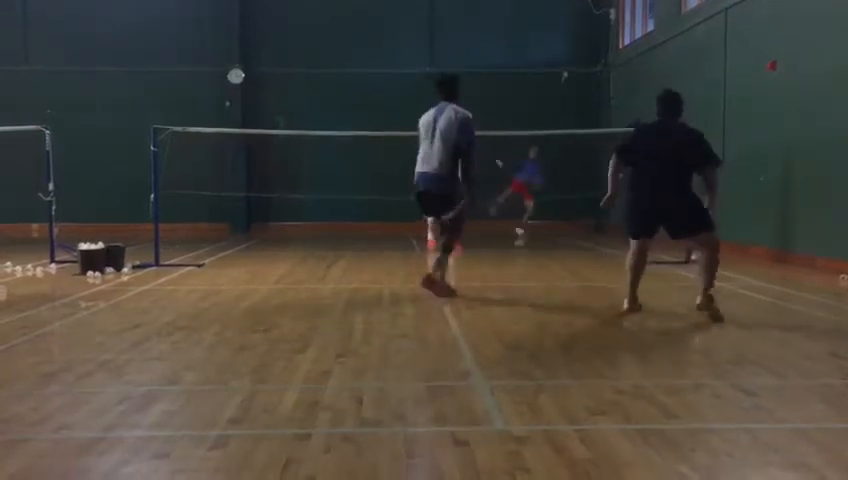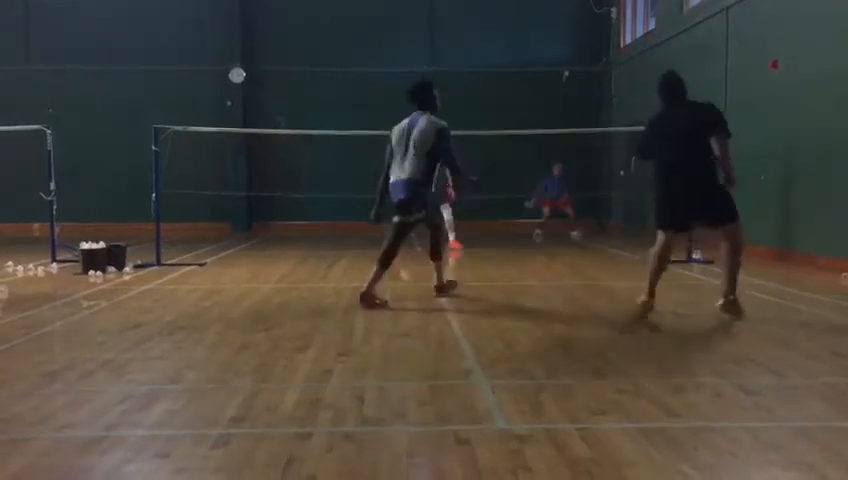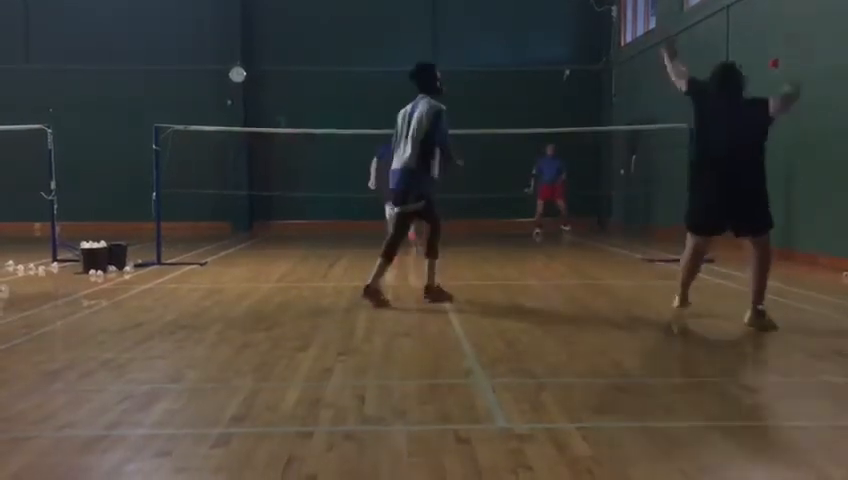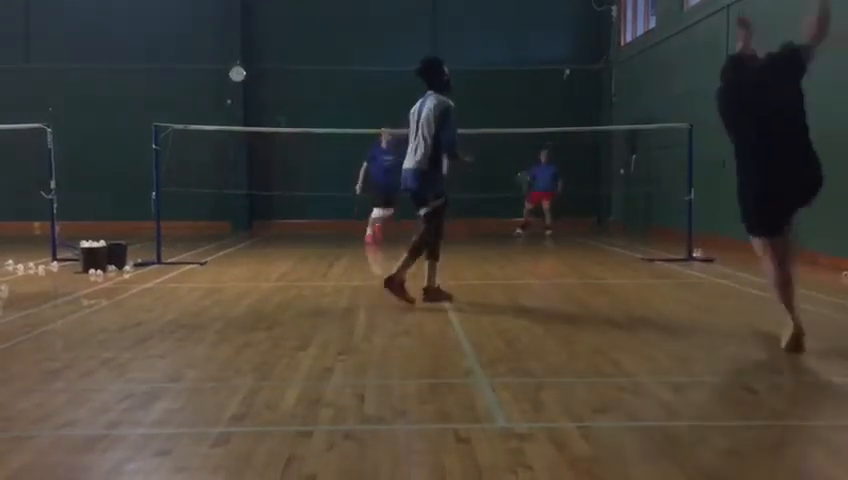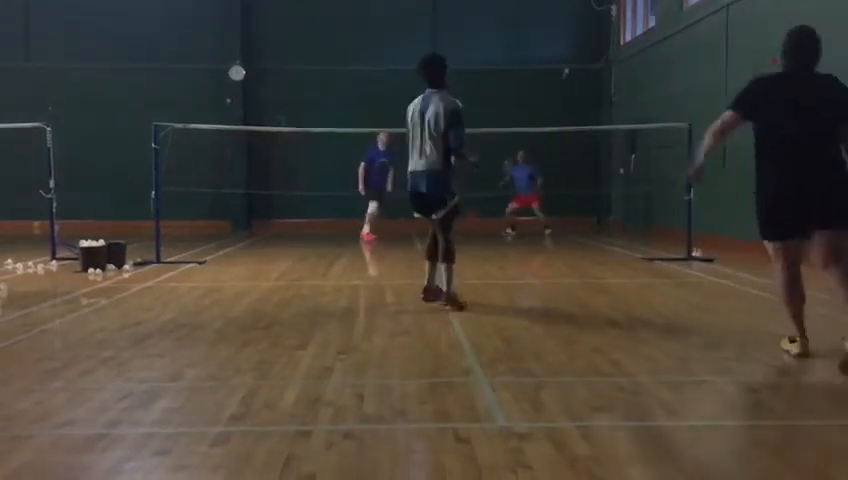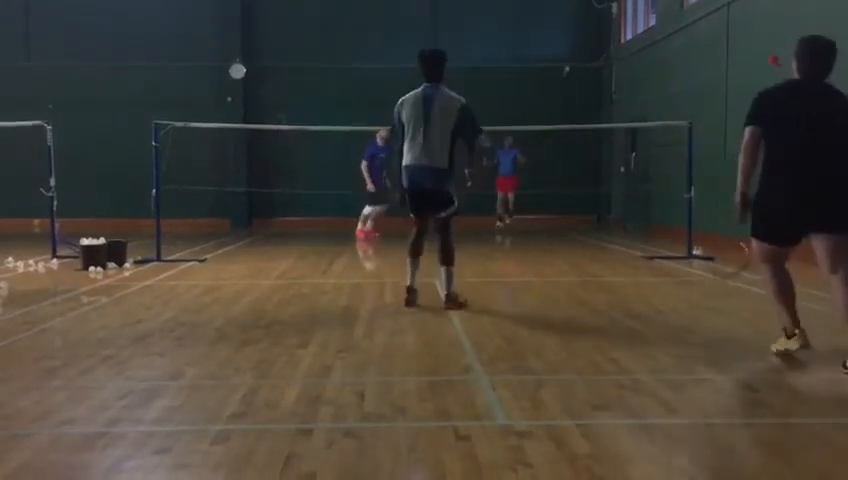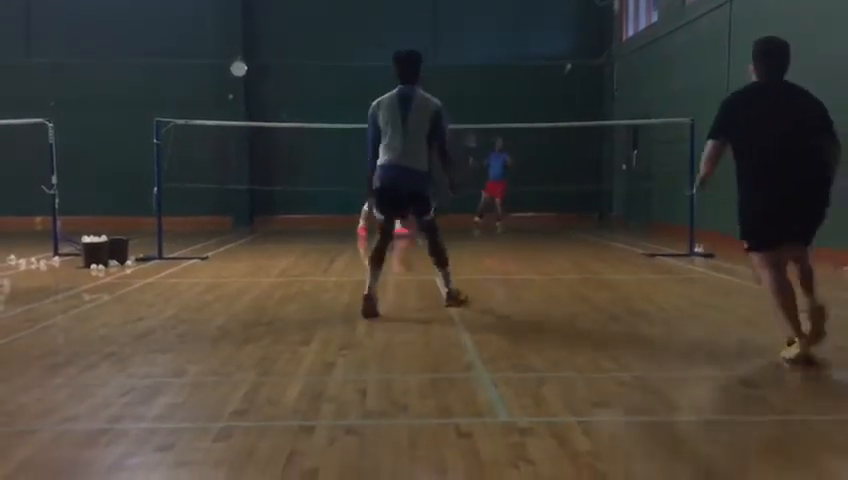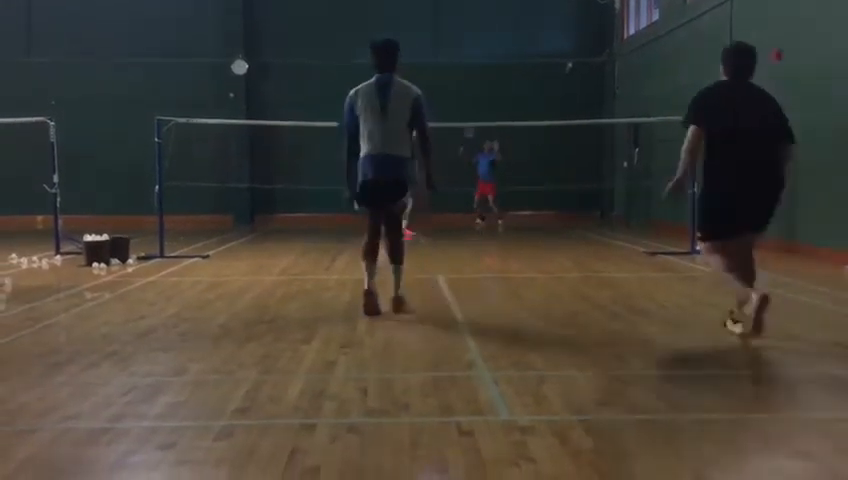
dt=0.3s
person 1, frame 1
left shoulder: (640, 134)
right shoulder: (693, 136)
left elbow: (617, 161)
right elbow: (709, 171)
left wrist: (612, 191)
right wrist: (711, 200)
left hip: (641, 199)
right hip: (678, 199)
left knee: (638, 248)
right knee: (710, 245)
left ankle: (631, 299)
right ankle: (706, 295)
person 1, frame 2
left shoulder: (655, 124)
right shoulder: (706, 112)
left elbow: (644, 153)
right elbow: (720, 145)
right wrist: (729, 173)
left hip: (669, 191)
right hip: (705, 188)
left knee: (664, 242)
right knee: (733, 238)
left ankle: (648, 295)
right ankle: (728, 297)
person 1, frame 3
left shoulder: (706, 99)
right shoulder: (754, 110)
left elbow: (680, 77)
right elbow: (780, 102)
left wrist: (669, 56)
right wrist: (791, 93)
left hip: (705, 192)
right hip: (745, 195)
left knee: (696, 247)
right knee: (761, 248)
left ankle: (681, 297)
right ankle: (756, 310)
person 1, frame 4
left shoulder: (727, 95)
right shoulder: (779, 69)
left elbow: (736, 70)
right elbow: (814, 37)
left wrist: (742, 39)
left hip: (759, 184)
right hip: (804, 177)
left knee: (771, 253)
left ankle: (792, 323)
person 1, frame 5
left shoulder: (762, 89)
left elbow: (724, 124)
left wrist: (700, 159)
left hip: (779, 190)
left knee: (786, 263)
left ankle: (799, 337)
person 1, frame 6
left shoulder: (770, 98)
left elbow: (750, 143)
left wrist: (742, 191)
left hip: (781, 195)
left knee: (769, 258)
left ankle: (793, 332)
person 1, frame 7
left shoulder: (737, 103)
right shoulder: (808, 100)
left elbow: (713, 149)
right elbow: (832, 147)
left wrist: (703, 175)
right wrist: (823, 186)
left hip: (762, 198)
right hip: (808, 194)
left knee: (770, 266)
right knee: (797, 256)
left ankle: (798, 339)
right ankle: (813, 306)
person 1, frame 8
left shoulder: (708, 97)
right shoulder: (768, 102)
left elbow: (694, 137)
right elbow: (786, 148)
left wrist: (680, 175)
right wrist: (771, 178)
left hip: (722, 187)
right hip: (764, 186)
left knee: (715, 251)
right knee: (741, 252)
left ankle: (753, 295)
right ankle: (741, 317)
person 2, frame 1
left shoulder: (425, 117)
right shoulder: (462, 116)
right elbow: (466, 155)
right wrist: (470, 186)
left hip: (422, 179)
right hip: (445, 180)
left knee: (445, 228)
right knee: (453, 229)
left ankle: (440, 279)
right ankle: (434, 275)
person 2, frame 2
left shoulder: (398, 128)
right shoulder: (437, 127)
left elbow: (387, 169)
right elbow: (449, 164)
left wrist: (378, 204)
right wrist: (470, 179)
left hip: (397, 187)
right hip: (415, 189)
left knee: (437, 227)
right knee: (396, 239)
left ankle: (441, 283)
right ankle: (369, 290)
person 2, frame 3
left shoulder: (405, 111)
right shoulder: (435, 109)
right elbow: (443, 150)
left wrist: (394, 187)
right wrist: (457, 163)
left hip: (401, 175)
right hip: (414, 177)
left knee: (434, 225)
right knee: (399, 231)
left ankle: (431, 286)
right ankle: (373, 285)
person 2, frame 4
left shoulder: (418, 106)
right shoulder: (443, 106)
right elbow: (448, 147)
right wrist: (463, 160)
left hip: (412, 172)
right hip: (427, 174)
left knee: (432, 228)
right knee: (430, 228)
left ankle: (430, 286)
right ankle: (397, 276)
person 2, frame 5
left shoulder: (414, 105)
right shoulder: (450, 106)
right elbow: (456, 148)
right wrist: (468, 160)
left hip: (416, 174)
right hip: (437, 175)
left knee: (437, 229)
right knee: (444, 231)
left ankle: (430, 285)
right ankle: (448, 291)
person 2, frame 6
left shoulder: (404, 103)
right shoulder: (457, 104)
left elbow: (398, 145)
right elbow: (469, 142)
left wrist: (401, 177)
right wrist: (470, 169)
left hip: (411, 174)
right hip: (439, 174)
left knee: (419, 230)
right knee: (444, 232)
left ankle: (411, 285)
right ankle: (450, 294)
person 2, frame 7
left shoulder: (379, 105)
right shoulder: (432, 106)
left elbow: (372, 148)
right elbow: (441, 148)
left wrist: (372, 183)
right wrist: (451, 179)
left hip: (387, 177)
right hip: (417, 177)
left knee: (384, 236)
right knee: (432, 235)
left ankle: (370, 294)
right ankle: (450, 291)
person 2, frame 8
left shoulder: (356, 94)
right shoulder: (412, 93)
left elbow: (351, 142)
right elbow: (423, 137)
left wrist: (350, 180)
right wrist: (429, 171)
left hip: (370, 168)
right hip: (399, 168)
left knee: (373, 232)
right knee: (394, 230)
left ankle: (370, 291)
right ankle: (397, 294)
